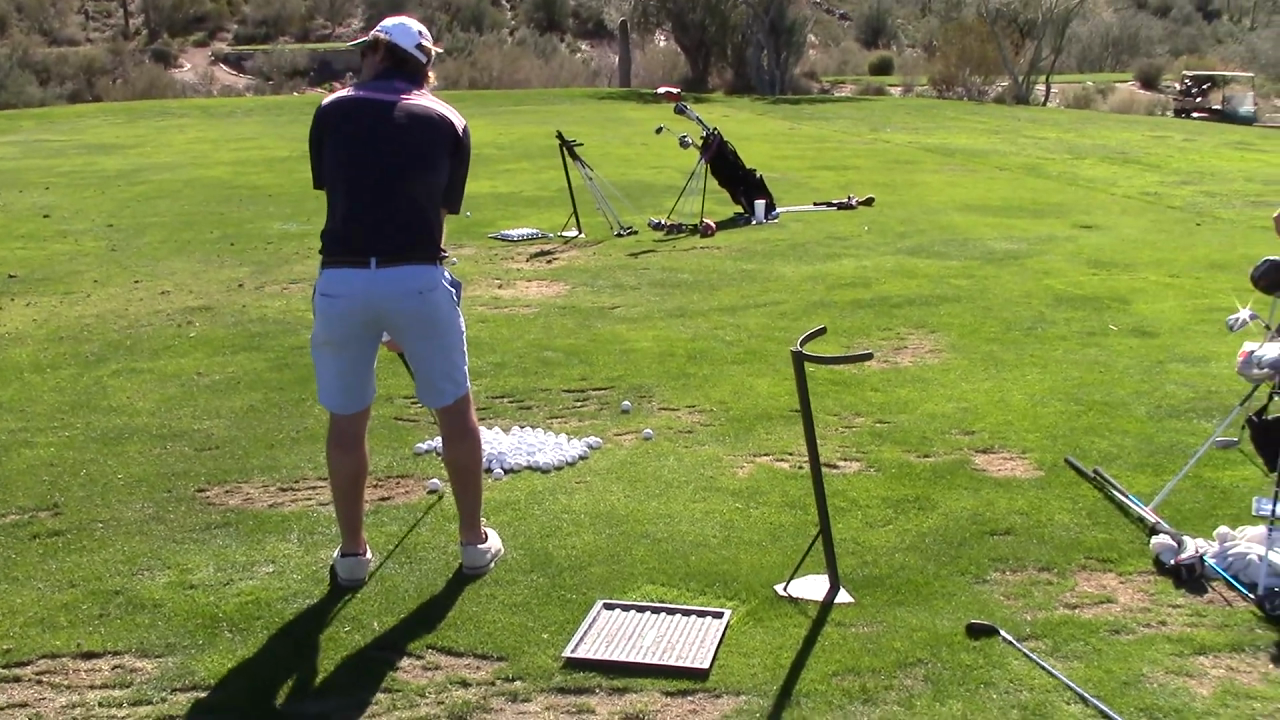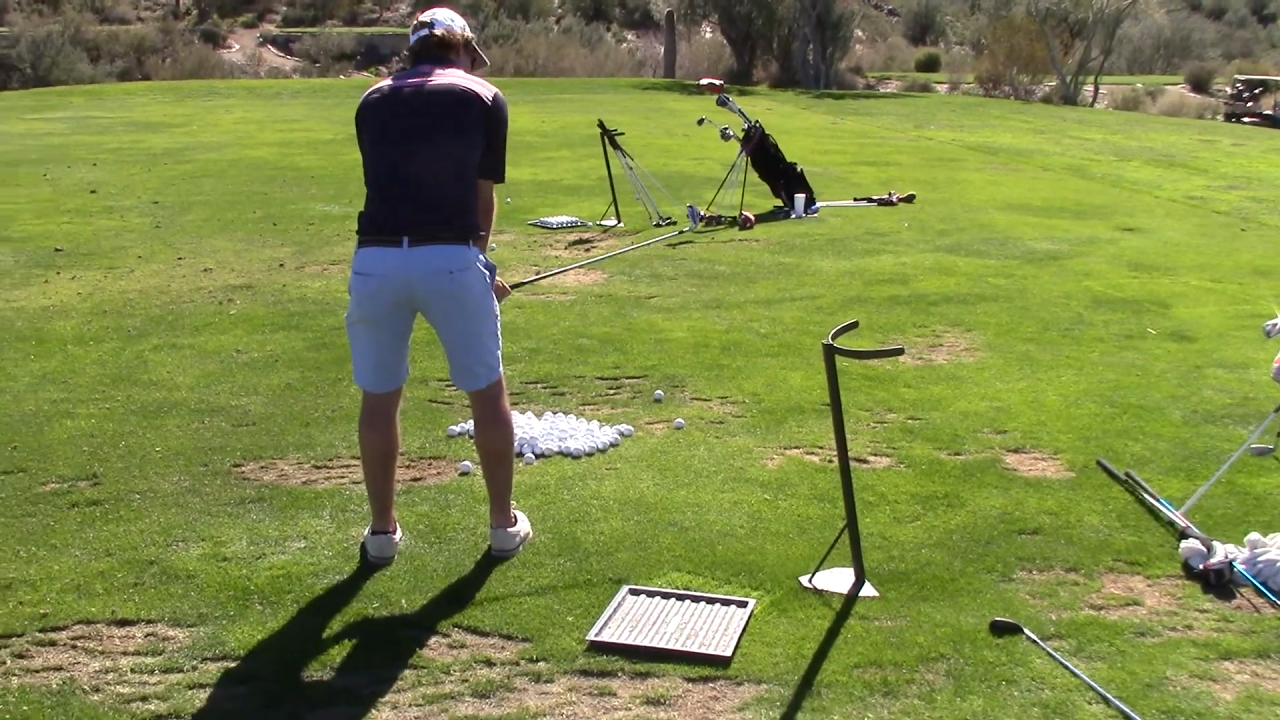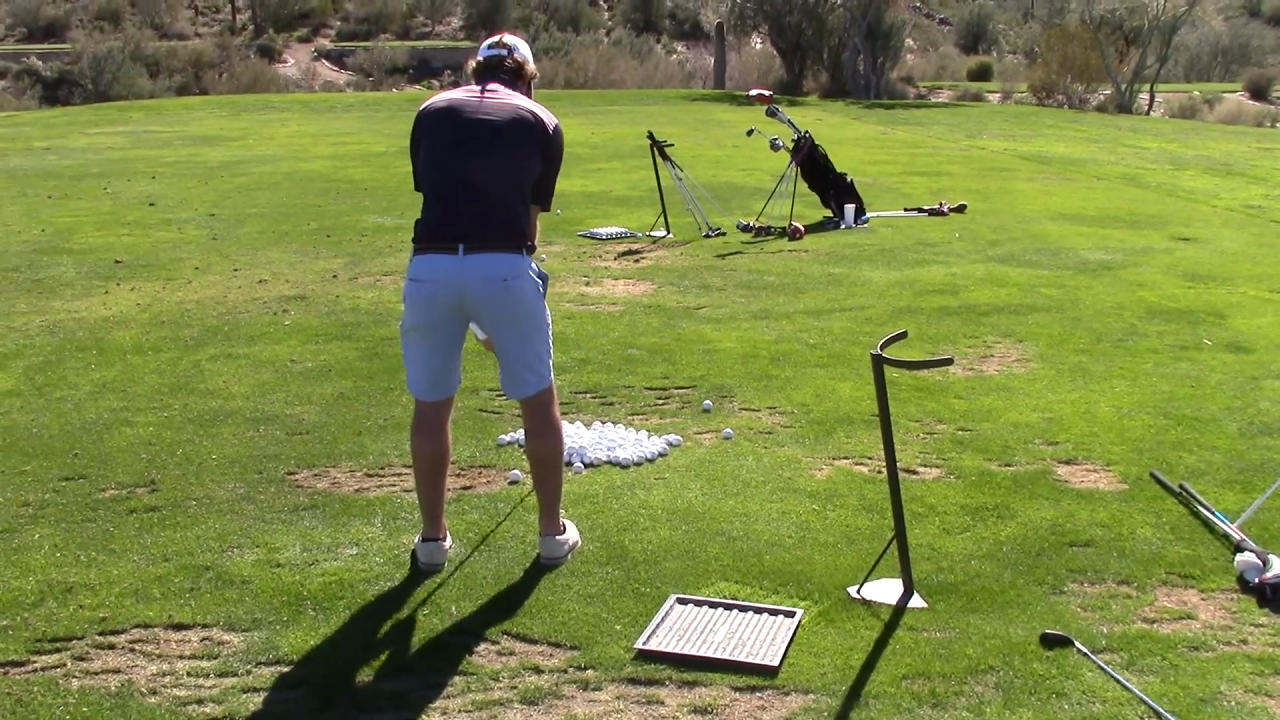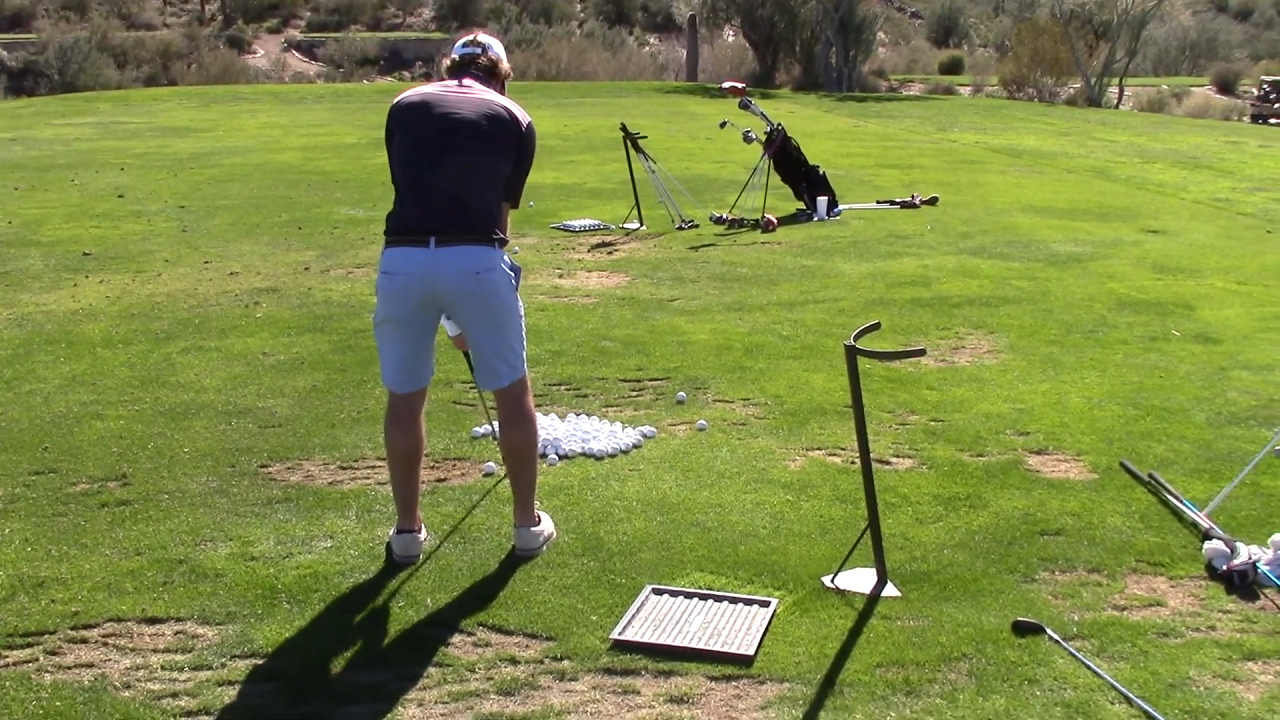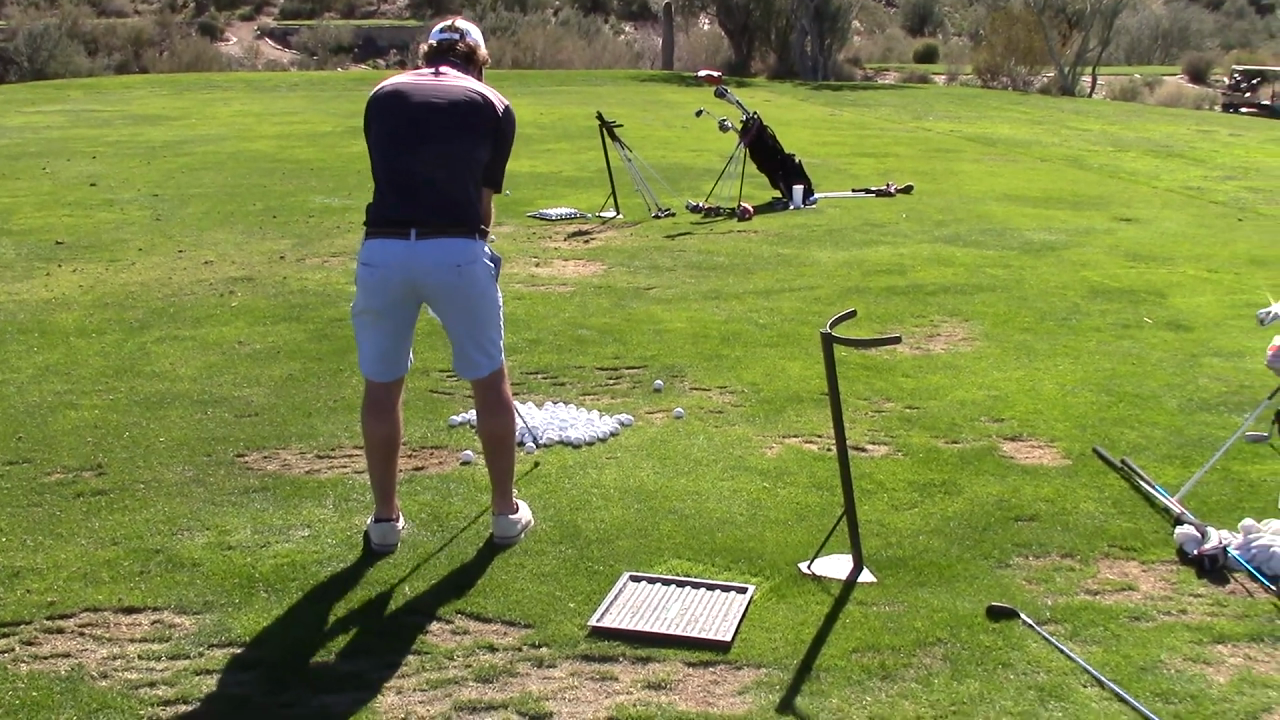
dt=0.5s
person 1, frame 1
left shoulder: (333, 111)
right shoulder: (450, 124)
left elbow: (332, 195)
left hip: (342, 279)
right hip: (418, 278)
left knee: (346, 419)
right knee: (455, 409)
left ankle: (352, 551)
right ankle: (474, 540)
person 1, frame 2
left shoulder: (372, 101)
right shoulder: (483, 97)
right elbow: (482, 197)
right wrist: (478, 263)
left hip: (376, 258)
right hip: (450, 258)
left knee: (379, 398)
right knee: (487, 392)
left ankle: (383, 529)
right ankle: (503, 522)
person 1, frame 3
left shoulder: (432, 111)
right shoulder: (543, 123)
left hip: (431, 266)
right hip: (504, 267)
left knee: (431, 406)
right knee: (538, 400)
left ankle: (432, 537)
right ankle: (552, 530)
person 1, frame 4
left shoulder: (405, 104)
right shoulder: (515, 118)
right wrist: (471, 316)
left hip: (403, 258)
right hip: (476, 259)
left knee: (404, 397)
right knee: (512, 391)
left ankle: (407, 529)
right ankle: (527, 522)
person 1, frame 5
left shoulder: (383, 95)
right shoulder: (494, 105)
left hip: (384, 250)
right hip: (456, 251)
left knee: (381, 387)
right knee: (489, 382)
left ankle: (385, 518)
right ankle: (505, 510)
